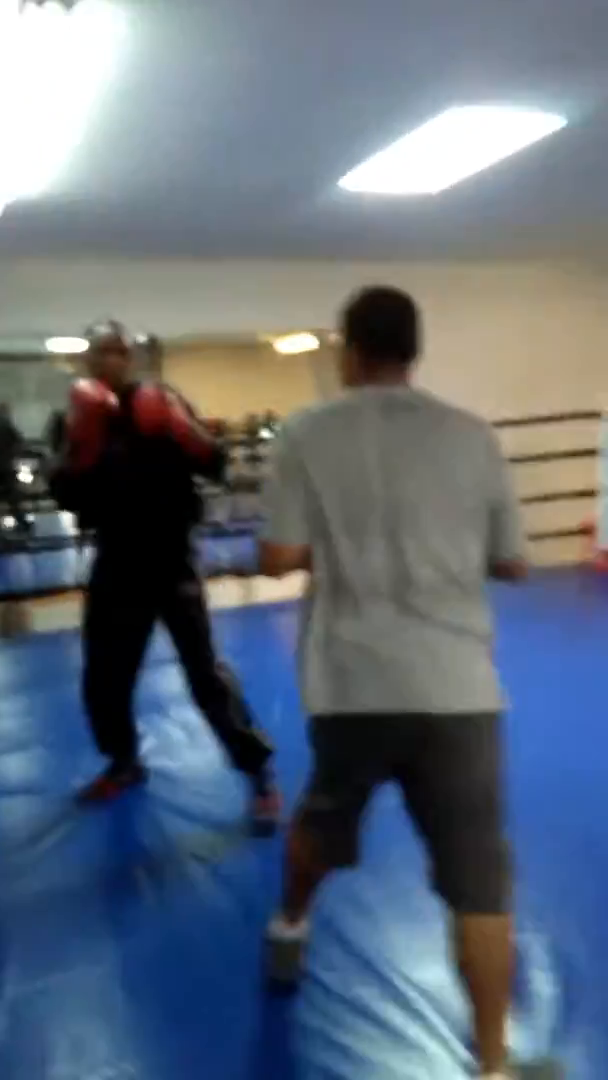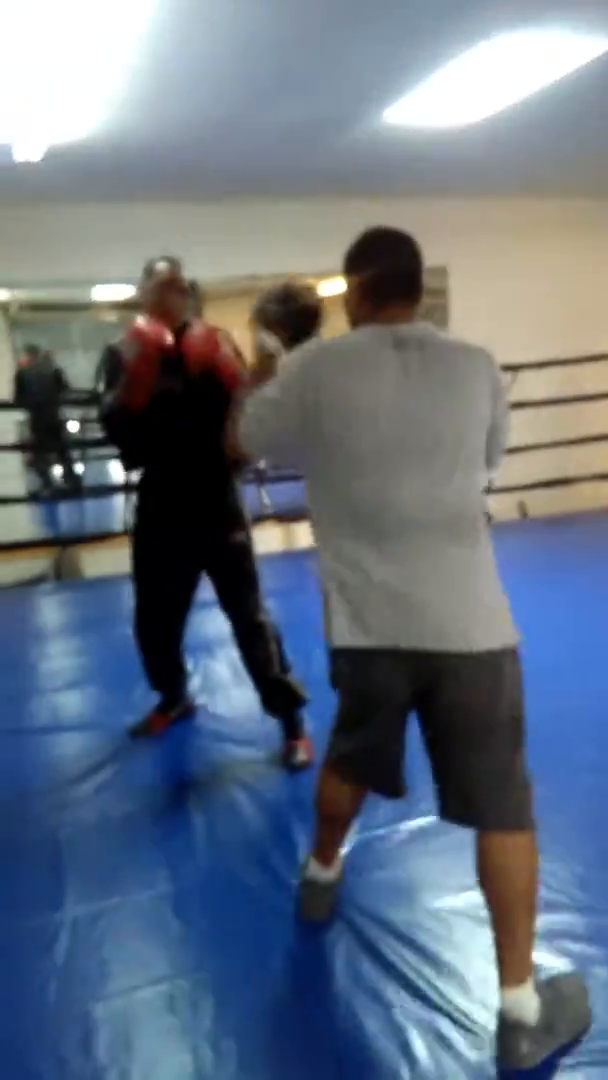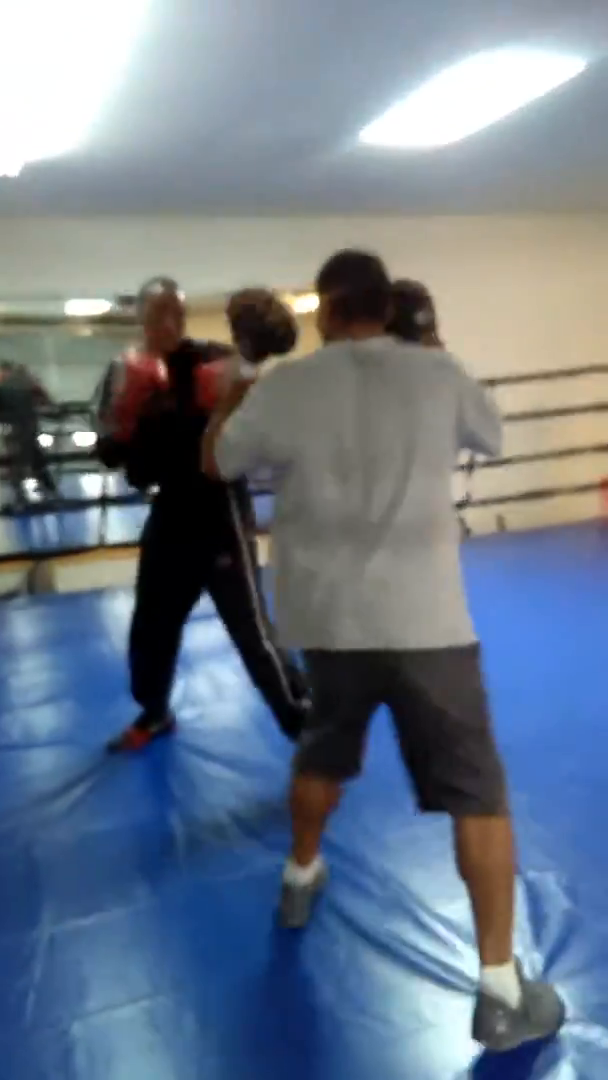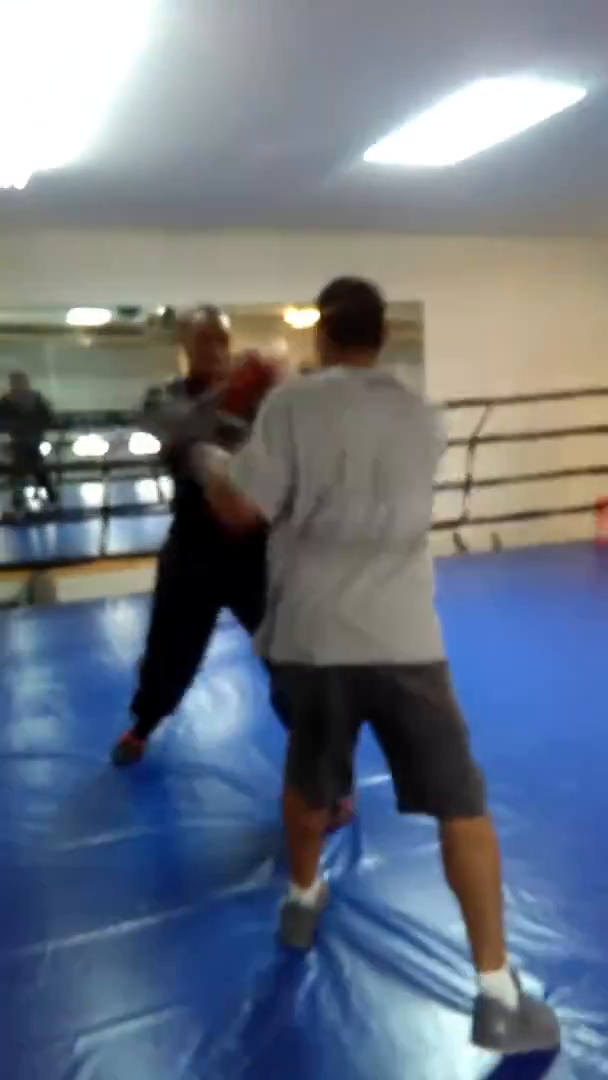
dt=0.3s
person 1, frame 1
left shoulder: (307, 435)
right shoulder: (471, 437)
left elbow: (278, 557)
right elbow: (509, 563)
left hip: (350, 681)
right hip: (454, 687)
left knee: (321, 821)
right knee: (478, 885)
left ankle: (285, 933)
person 1, frame 2
left shoulder: (315, 369)
right shoulder: (477, 368)
left elbow: (239, 442)
left wrist: (270, 377)
left hip: (370, 620)
right hip: (467, 620)
left knee: (351, 758)
right knee: (502, 805)
left ankle: (320, 874)
right ankle: (521, 1008)
person 1, frame 3
left shoulder: (282, 386)
right shoulder: (438, 375)
left elbow: (216, 464)
right elbow: (488, 436)
left wrist: (229, 401)
left hip: (331, 621)
right hip: (427, 625)
left knee: (324, 751)
right knee: (479, 791)
left ankle: (300, 877)
right ankle: (502, 986)
person 1, frame 4
left shoulder: (292, 403)
right shoulder: (421, 412)
left elbow: (244, 511)
left wrist: (207, 464)
left hip: (315, 636)
right hip: (407, 637)
left knee: (310, 776)
right knee: (459, 799)
left ankle: (301, 897)
right ankle: (497, 994)
person 2, frame 1
left shoulder: (158, 402)
right shoulder: (75, 418)
left elbow: (215, 464)
right elbow: (66, 493)
left wrist: (184, 430)
right wrist: (81, 443)
left hip: (168, 550)
right hip: (117, 557)
left knee: (202, 665)
right knee: (104, 672)
left ankle: (258, 773)
right ankle: (124, 761)
person 2, frame 2
left shoulder: (209, 342)
right shoulder: (122, 354)
right elbow: (115, 427)
left wrist: (230, 372)
right wrist: (136, 375)
left hip: (215, 493)
right hip: (160, 497)
left knee: (246, 612)
right knee: (154, 614)
left ankle: (292, 720)
right ankle: (173, 697)
person 2, frame 3
left shoulder: (210, 361)
right shoulder: (124, 375)
right elbow: (109, 453)
right wrist: (122, 412)
left hip: (220, 511)
right hip: (171, 515)
left knee: (250, 632)
right knee: (150, 629)
right ankle: (155, 713)
person 2, frame 4
right shoulder: (169, 399)
right elbow: (176, 440)
right wrist: (225, 393)
left hip: (252, 541)
right hip: (194, 543)
right knee: (169, 657)
right ankle: (143, 725)
